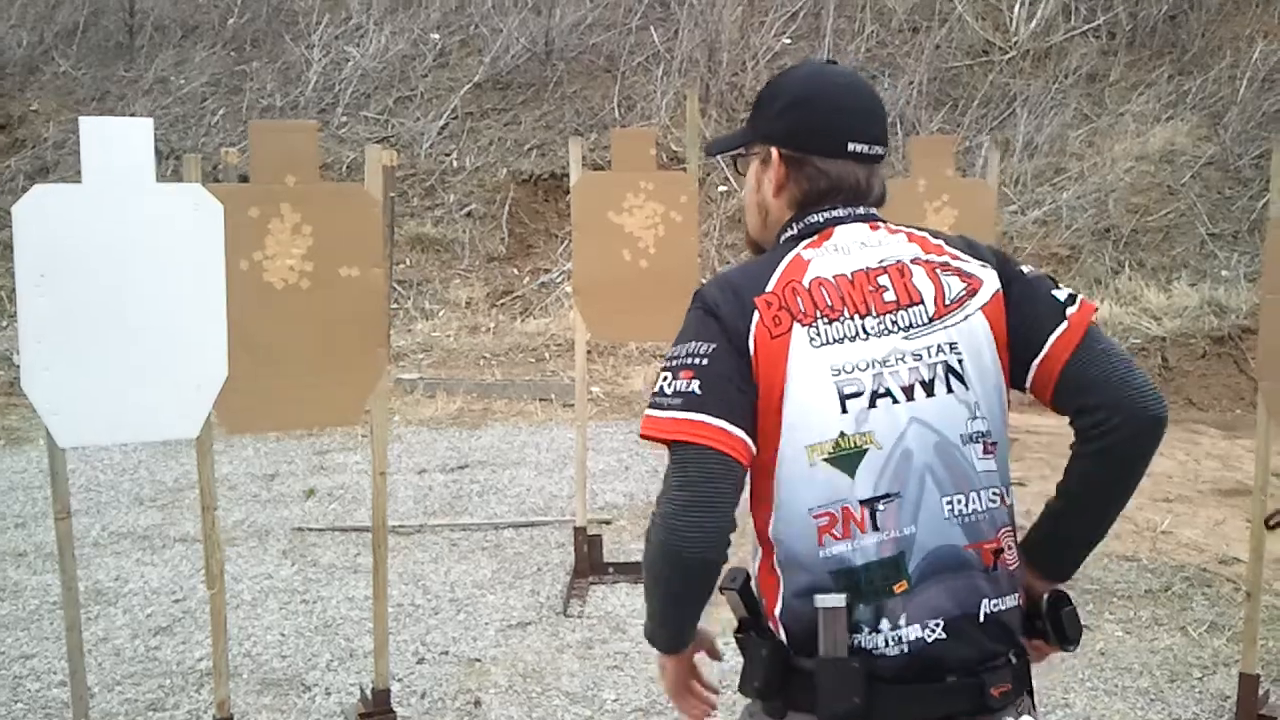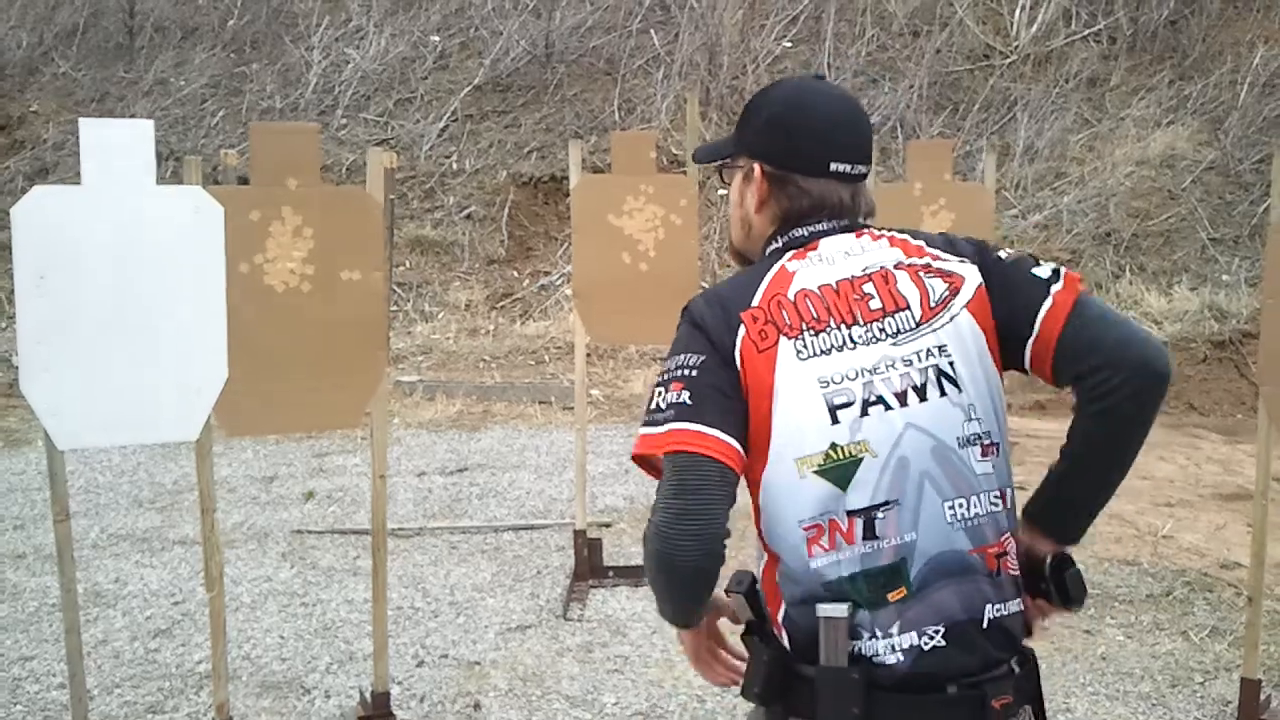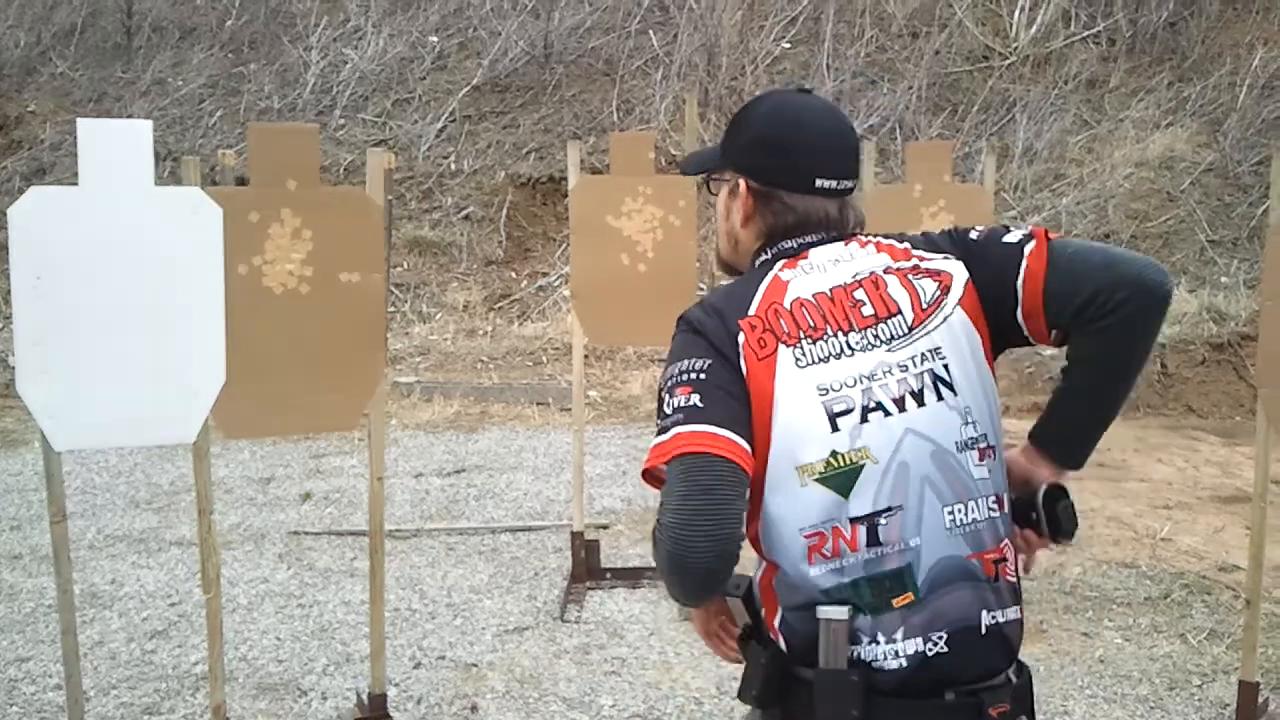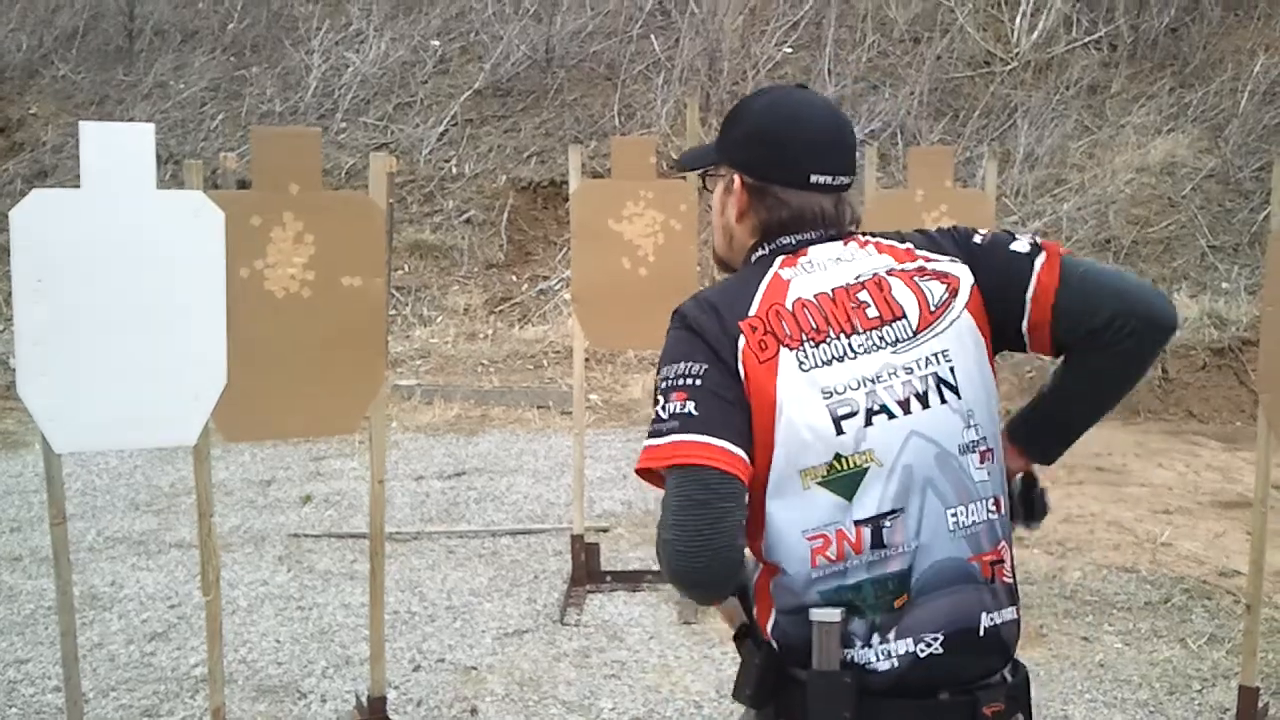
dt=0.1s
person 1, frame 1
left shoulder: (739, 305)
right shoulder: (973, 272)
left elbow: (692, 529)
right elbow: (1130, 412)
left wrist: (670, 636)
right wrist: (1045, 564)
person 1, frame 2
left shoulder: (725, 319)
right shoulder: (957, 268)
left elbow: (682, 545)
right elbow: (1136, 368)
left wrist: (688, 615)
right wrist: (1051, 524)
person 1, frame 3
left shoulder: (722, 327)
right shoulder: (946, 267)
left elbow: (696, 544)
right elbow: (1138, 288)
left wrist: (704, 597)
right wrist: (1052, 450)
person 1, frame 4
left shoulder: (717, 321)
right shoulder: (945, 266)
left elbow: (700, 554)
right elbow: (1141, 314)
left wrist: (746, 585)
right wrist: (1019, 447)
